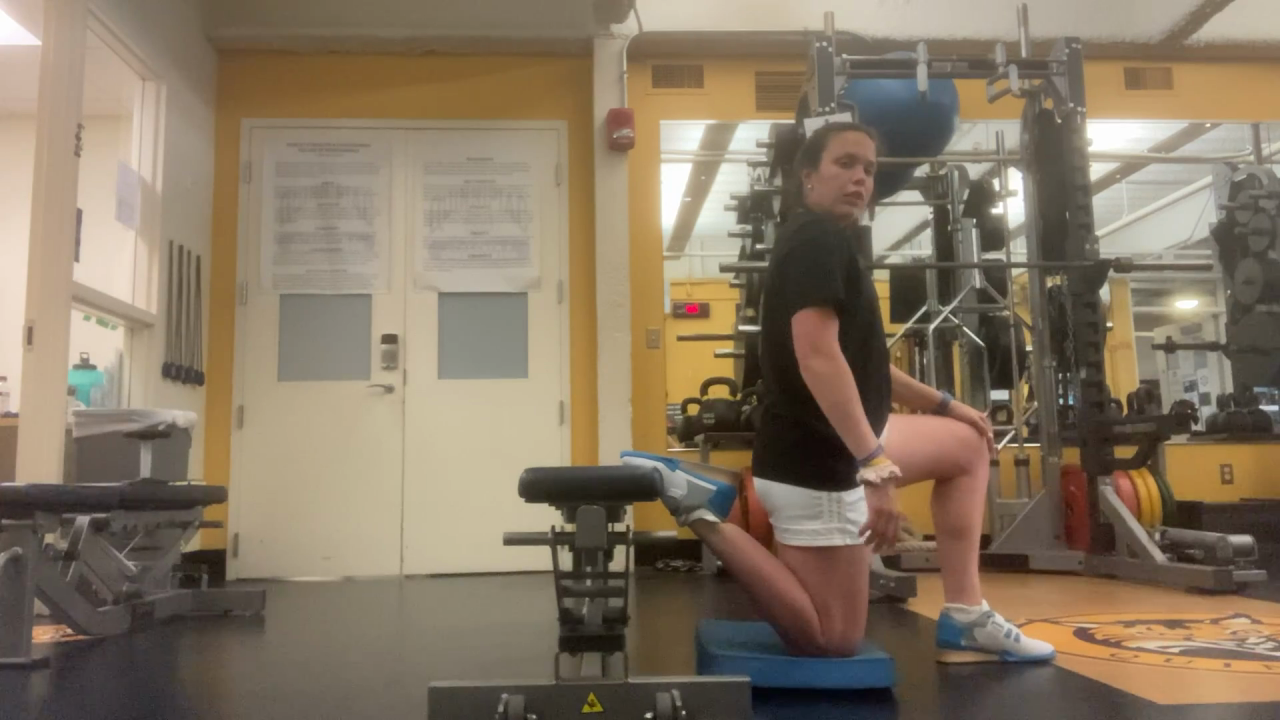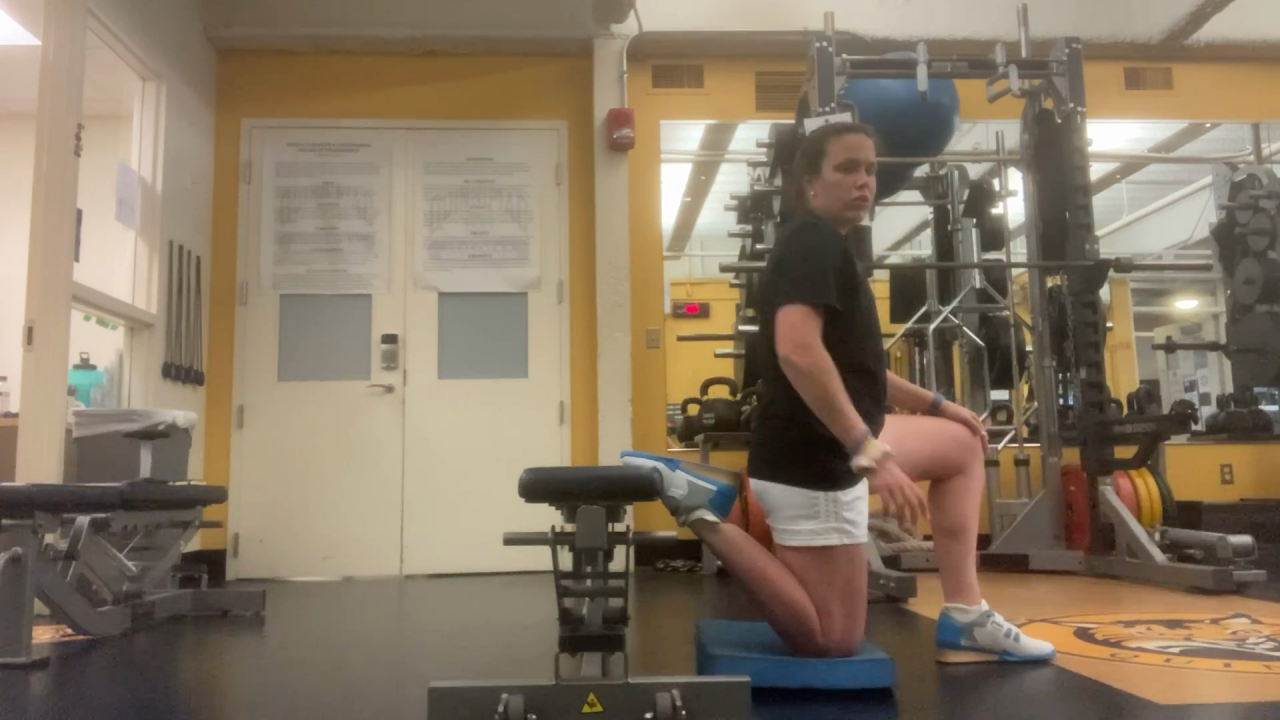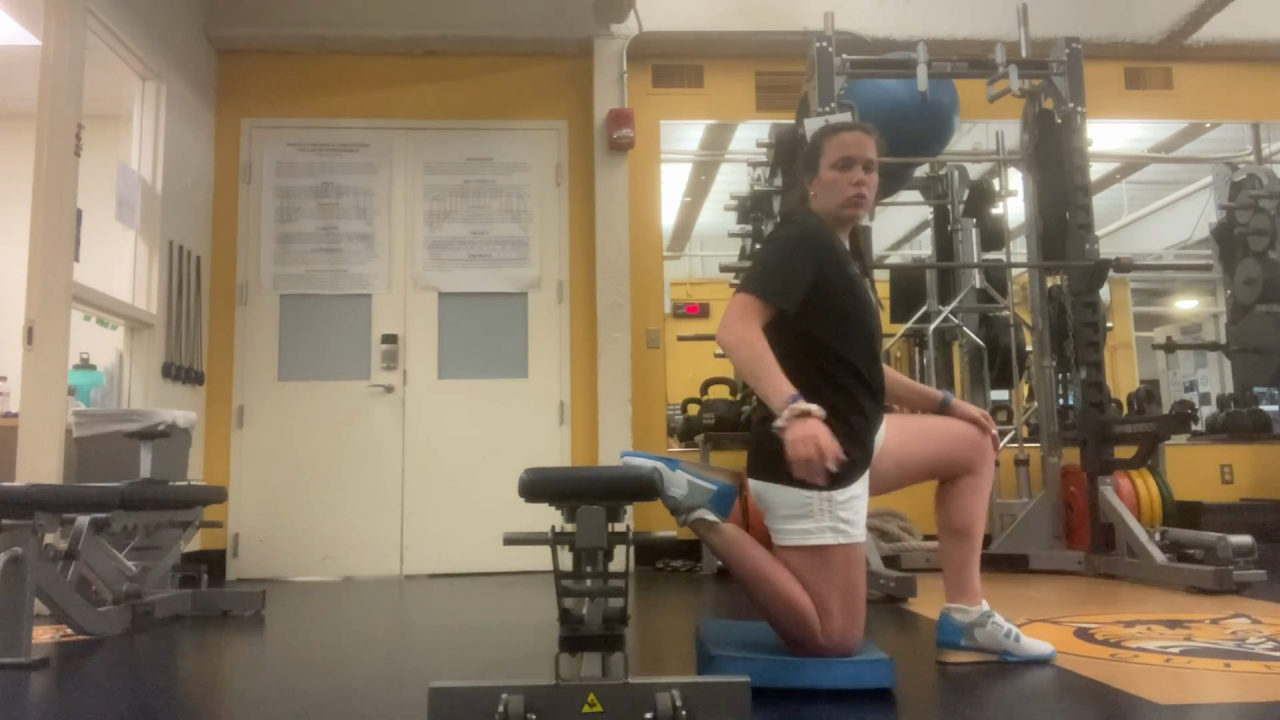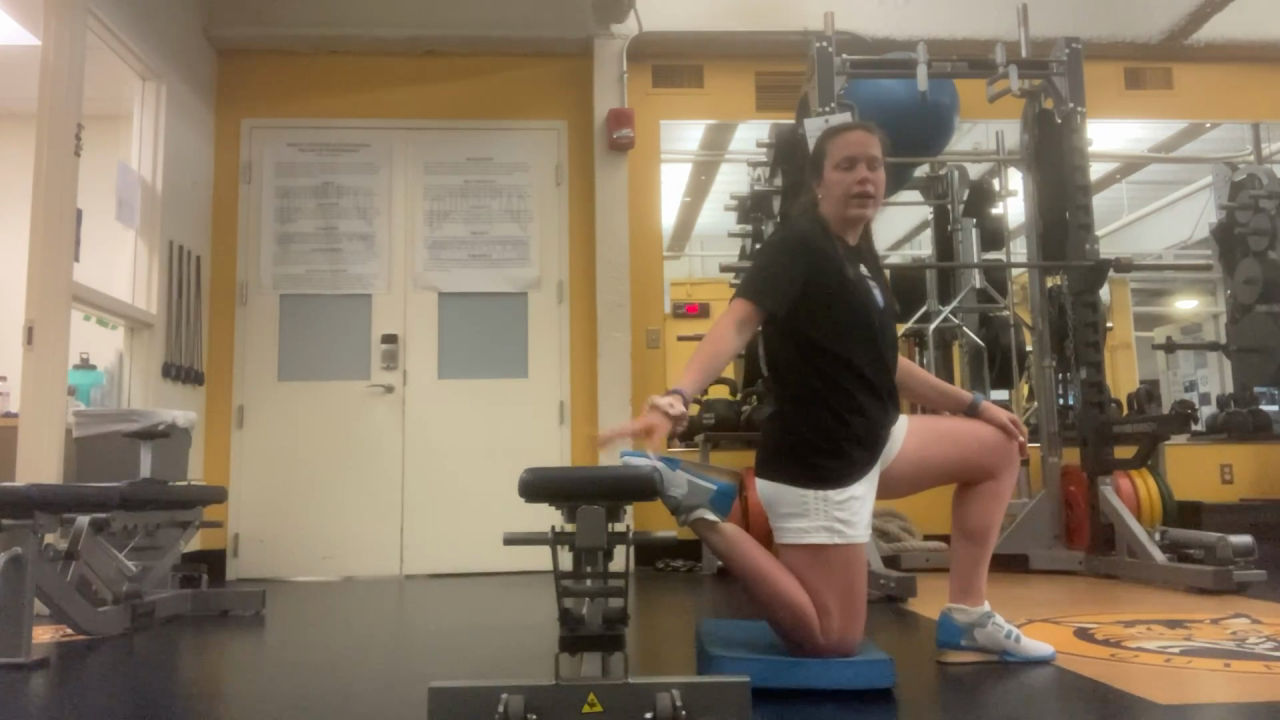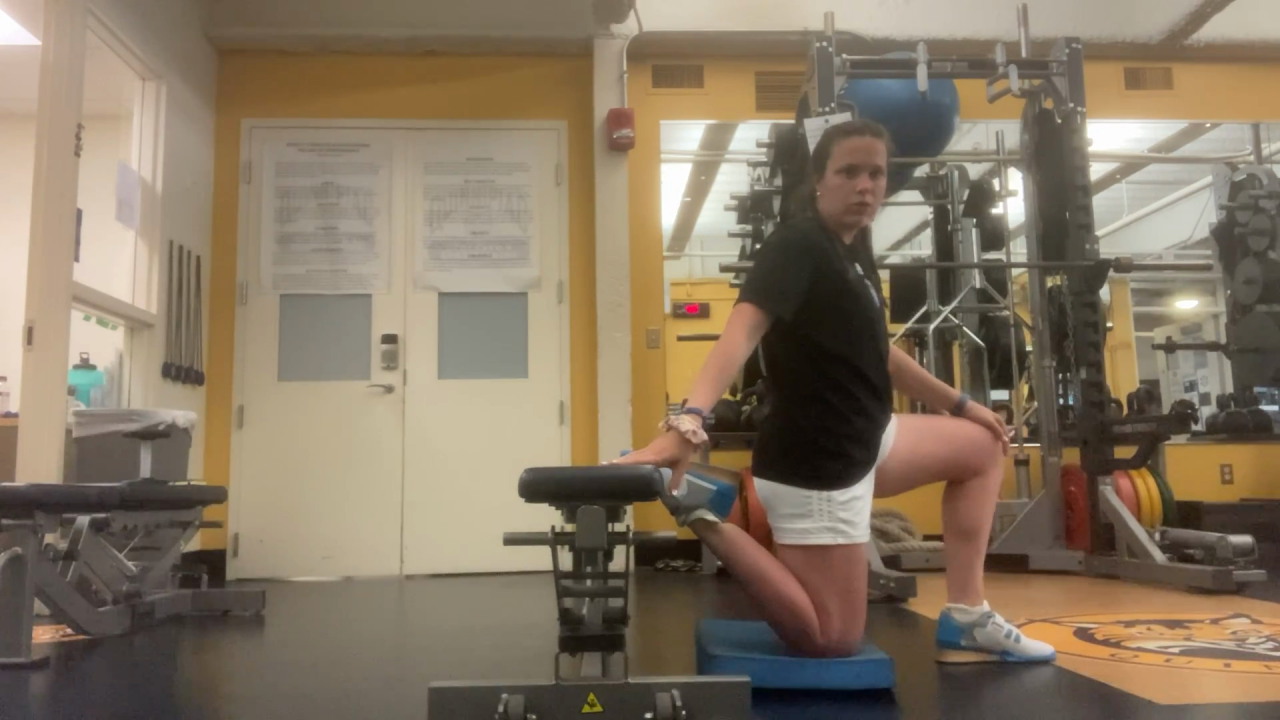
dt=1s
person 1, frame 1
left shoulder: (827, 243)
right shoulder: (818, 238)
left elbow: (859, 359)
right elbow: (818, 359)
left wrist: (943, 403)
right wrist: (877, 471)
left hip: (835, 440)
right hip: (814, 458)
left knee: (968, 443)
right knee: (832, 640)
left ankle: (965, 616)
right ankle: (707, 515)
person 1, frame 2
left shoulder: (824, 246)
right shoulder: (815, 242)
right elbow: (800, 352)
left wrist: (937, 405)
right wrist: (871, 455)
left hip: (828, 446)
right hip: (808, 461)
left knee: (962, 444)
right knee: (832, 640)
left ankle: (964, 616)
right ankle: (706, 515)
person 1, frame 3
left shoulder: (844, 251)
right shoulder: (800, 240)
right elbow: (736, 327)
left wrist: (944, 403)
right wrist: (795, 411)
left hip: (849, 441)
right hip: (808, 459)
left knee: (973, 444)
right knee: (832, 639)
left ankle: (965, 616)
right ankle: (705, 515)
person 1, frame 4
left shoulder: (861, 256)
right shoulder: (798, 245)
right elbow: (736, 325)
left wrist: (973, 406)
right wrist: (673, 402)
left hip: (871, 441)
right hip: (814, 463)
left knee: (998, 449)
right knee: (831, 642)
left ankle: (966, 618)
right ankle: (704, 514)
person 1, frame 5
left shoulder: (853, 247)
right shoulder: (796, 245)
left elbow: (874, 350)
right elbow: (741, 334)
left wrist: (959, 405)
right wrist: (688, 423)
left hip: (863, 441)
right hip: (811, 462)
left knee: (982, 447)
right knee: (833, 640)
left ankle: (965, 617)
right ankle: (705, 515)
